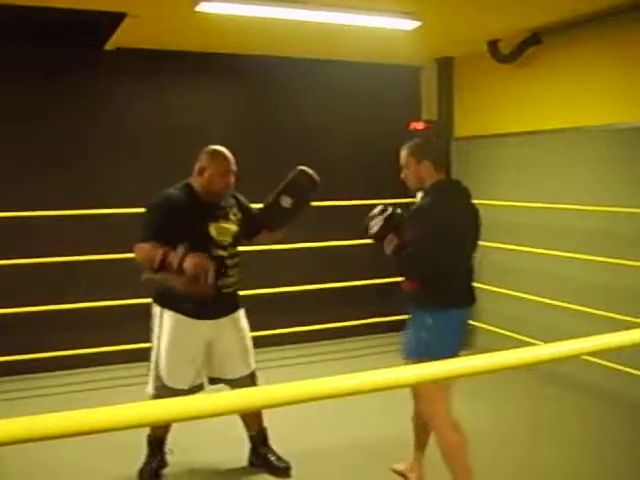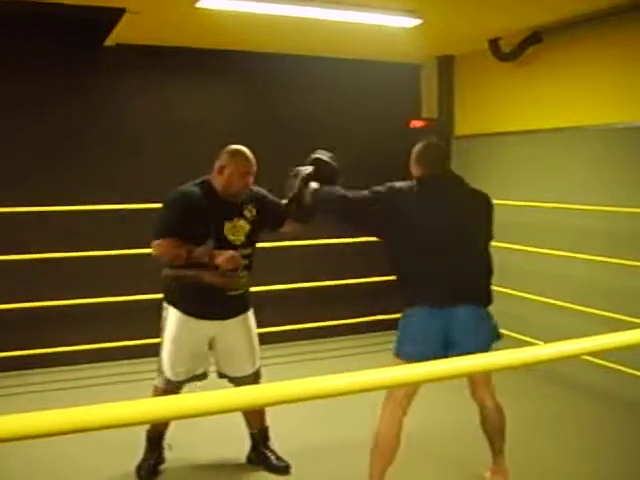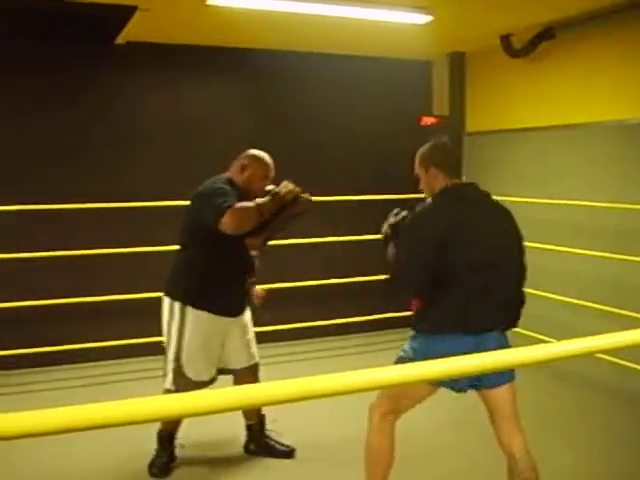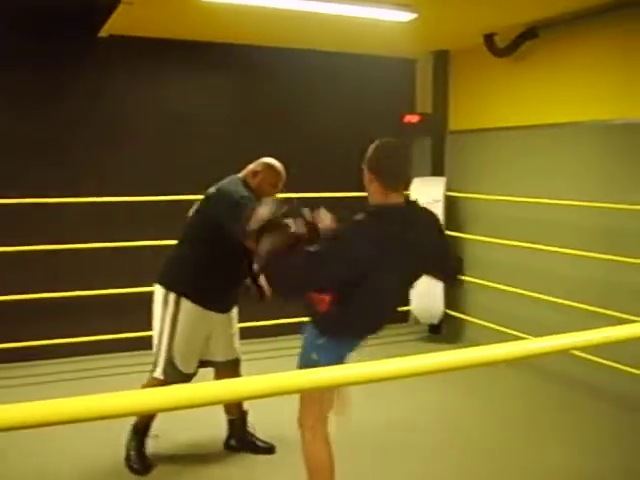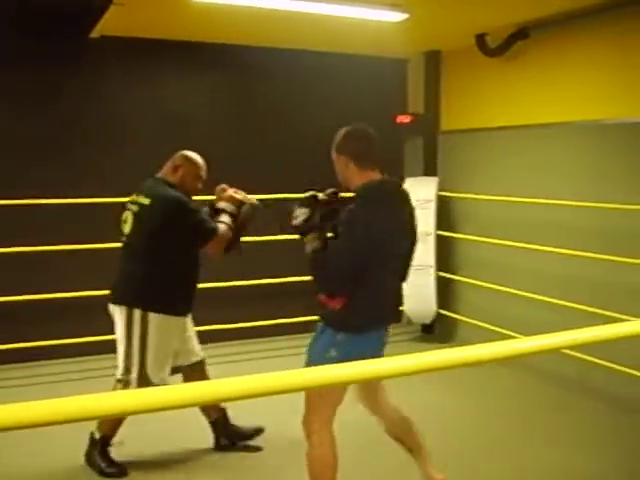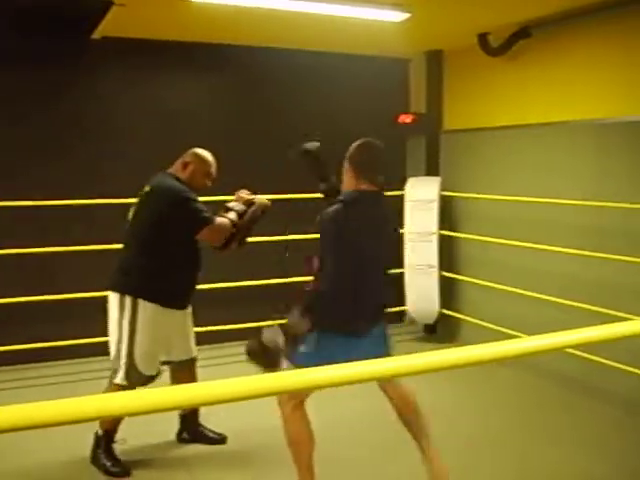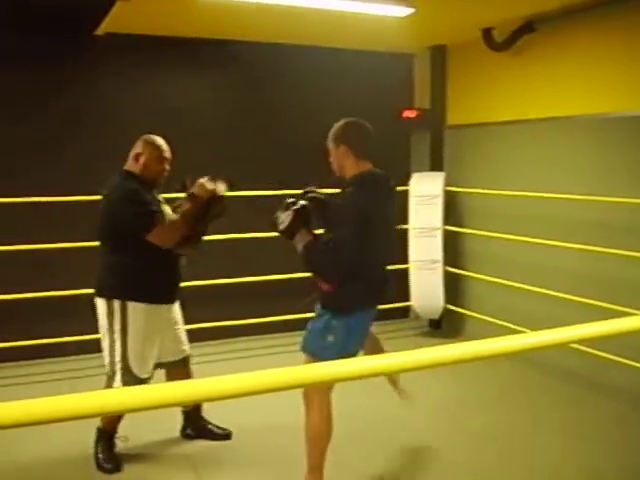
dt=0.5s
person 1, frame 1
left shoulder: (431, 209)
right shoulder: (459, 203)
left elbow: (416, 267)
left wrist: (390, 237)
right wrist: (404, 231)
left hip: (434, 313)
right hip: (452, 308)
left knee: (437, 411)
right knee: (421, 391)
person 1, frame 2
left shoulder: (403, 197)
right shoulder: (479, 202)
left elbow: (346, 205)
left wrist: (307, 187)
left hip: (425, 313)
right hip: (470, 310)
left knee: (395, 405)
right knee: (484, 394)
person 1, frame 3
left shoulder: (429, 218)
right shoulder: (499, 214)
left elbow: (408, 280)
right elbow: (515, 274)
left wrist: (396, 242)
left hip: (441, 336)
right hip: (491, 335)
left knee: (381, 414)
right knee: (511, 435)
person 1, frame 4
left shoulder: (358, 235)
right shoulder: (426, 224)
left elbow: (291, 278)
right elbow: (449, 271)
left wrist: (270, 247)
left hip: (335, 329)
right hip: (368, 318)
left knee: (311, 421)
person 1, frame 5
left shoulder: (358, 216)
right shoulder: (401, 204)
left elbow: (330, 281)
left wrist: (311, 235)
left hip: (347, 329)
right hip: (378, 322)
left knee: (317, 424)
right knee: (376, 402)
person 1, frame 6
left shoulder: (337, 218)
right shoulder: (378, 212)
left elbow: (332, 287)
left hip: (334, 332)
right hip: (371, 325)
left knee: (290, 401)
right knee: (396, 393)
person 1, frame 7
left shoulder: (356, 200)
right shoulder: (381, 192)
left elbow: (332, 266)
left wrist: (297, 233)
right wrist: (322, 211)
left hip: (343, 308)
right hip: (362, 298)
left knee: (315, 395)
right knee: (360, 332)
right ankle: (391, 377)
person 2, frame 1
left shoulder: (233, 202)
right shoulder: (169, 204)
left elbow: (263, 234)
right elbow: (142, 250)
right wrist: (179, 260)
left hip: (228, 310)
right hip: (182, 313)
left knee: (244, 379)
right knee: (168, 388)
left ankle: (261, 448)
right ankle: (155, 453)
person 2, frame 2
left shoulder: (254, 198)
right shoulder: (186, 199)
left elbow: (290, 221)
right elbow: (161, 247)
right wrist: (211, 256)
left hip: (236, 309)
right hip: (188, 309)
left knee: (249, 377)
right knee: (171, 380)
left ankle: (260, 446)
right ankle: (153, 449)
person 2, frame 3
left shoulder: (243, 198)
right shoulder: (215, 191)
right elbow: (234, 222)
left wrist: (250, 285)
right wrist: (275, 199)
left hip: (233, 304)
right hip: (194, 304)
left knee: (247, 368)
right knee: (183, 380)
left ankle: (256, 436)
right ankle: (165, 446)
person 2, frame 4
left shoulder: (236, 197)
right shoulder: (235, 196)
right elbow: (255, 238)
left wrist: (257, 277)
left hip: (217, 299)
right hip: (184, 296)
left knee: (228, 364)
right knee: (168, 372)
left ankle: (238, 432)
right ankle: (137, 438)
person 2, frame 5
left shoulder: (151, 194)
right shoulder: (172, 202)
left elbow: (191, 232)
right elbow: (216, 244)
left wrist: (218, 207)
right wrist: (229, 212)
left hip: (168, 305)
right hip: (144, 307)
left knee: (194, 365)
right knee: (135, 382)
left ankle: (225, 432)
right ankle: (97, 447)
person 2, frame 6
left shoulder: (167, 191)
right shoulder: (173, 193)
left elbow: (205, 231)
right elbow: (214, 234)
left wrist: (234, 210)
right wrist: (238, 209)
left hip: (170, 297)
right hip: (140, 298)
left knee: (184, 361)
right knee: (129, 374)
left ankle: (190, 425)
right ankle: (102, 445)
person 2, frame 7
left shoulder: (144, 191)
right shoulder: (125, 193)
left elbow: (166, 234)
right elbow: (166, 236)
left wrist: (196, 202)
right wrist: (197, 203)
left hip: (161, 297)
right hip: (127, 300)
left knee: (179, 359)
right knee: (126, 376)
left ankle: (193, 421)
right ankle: (104, 440)
